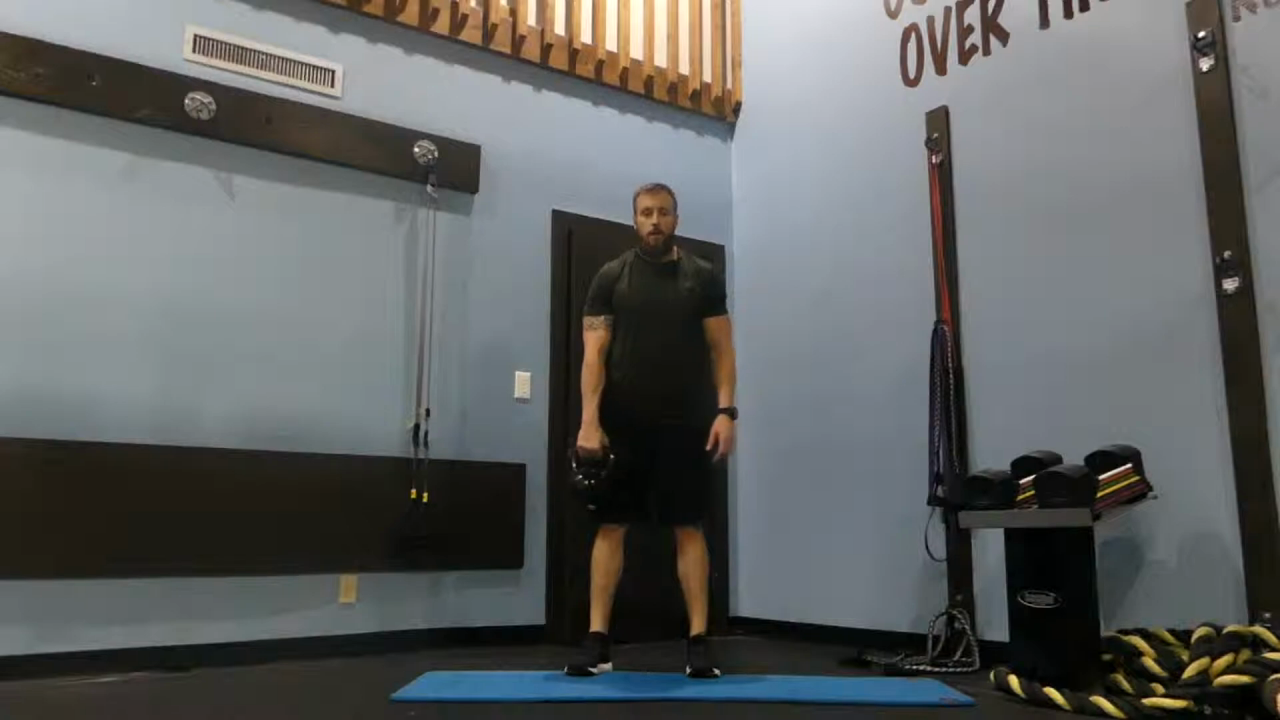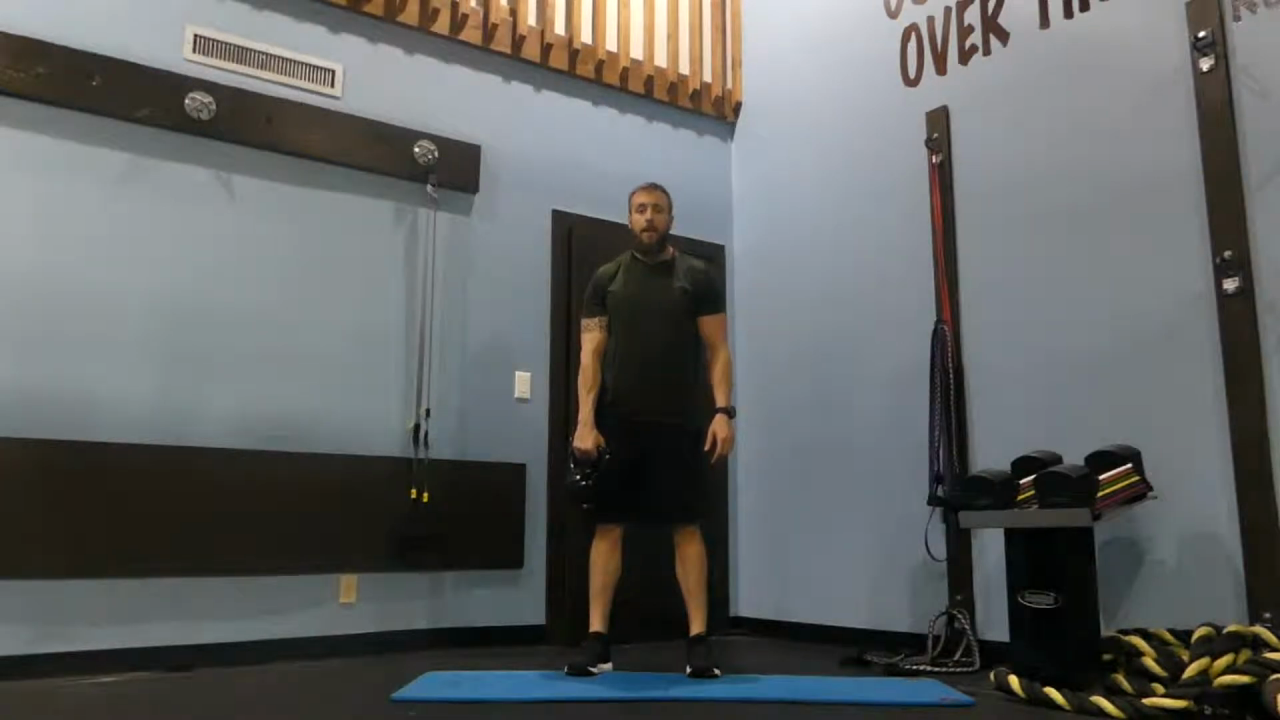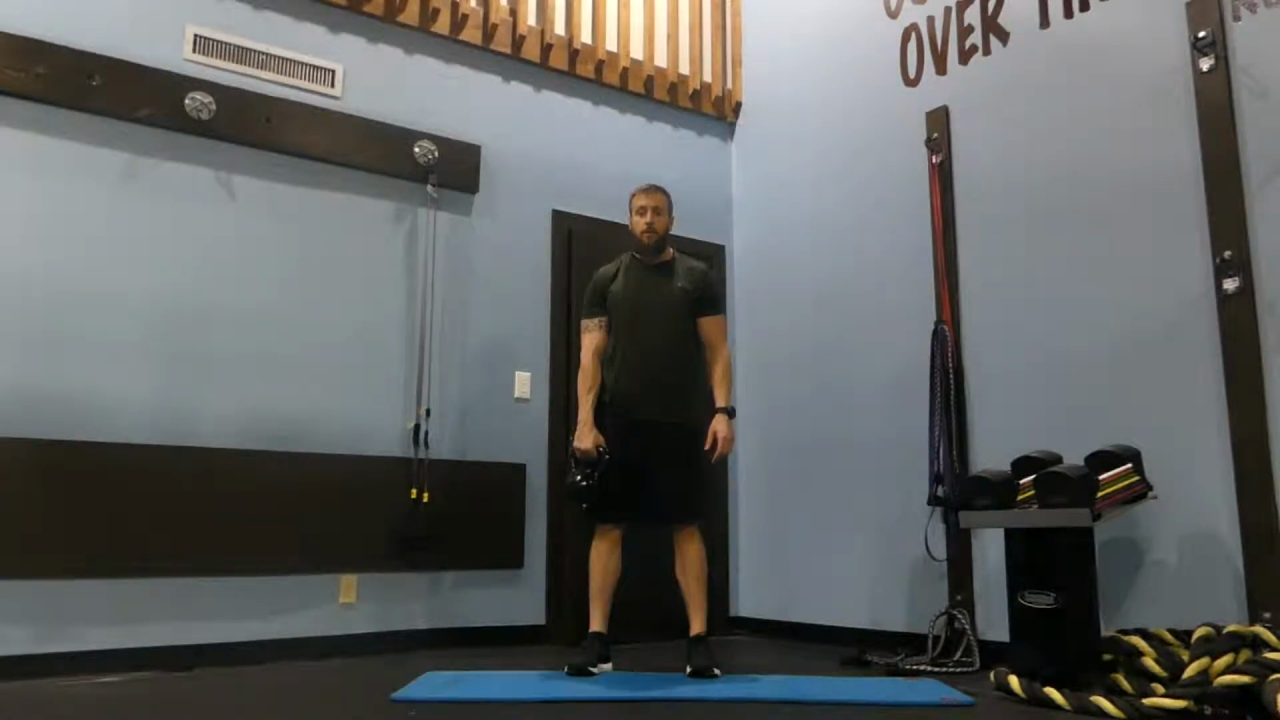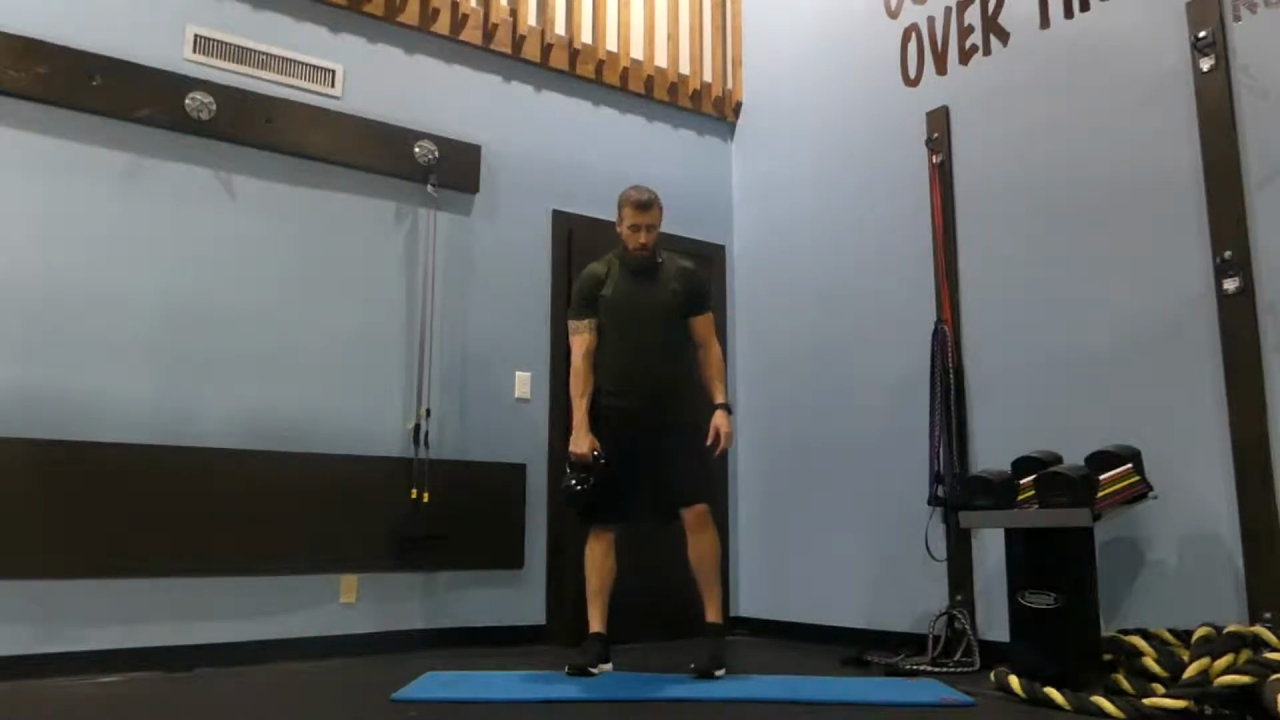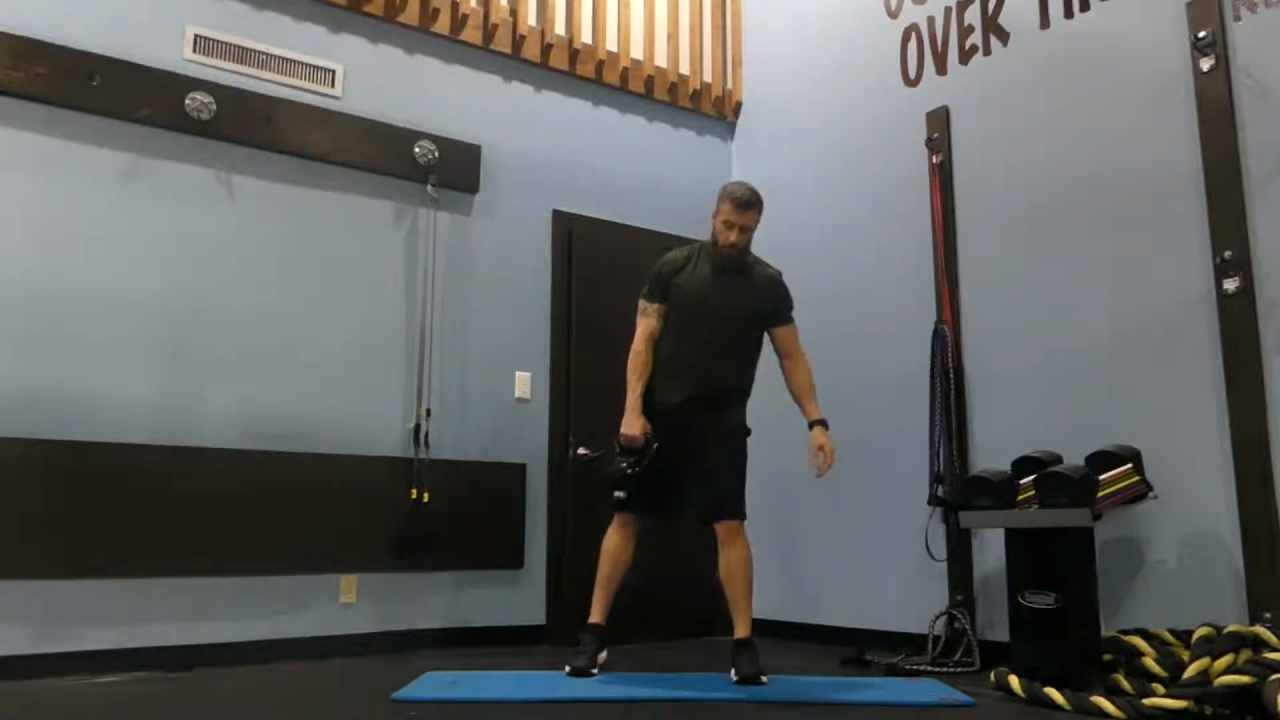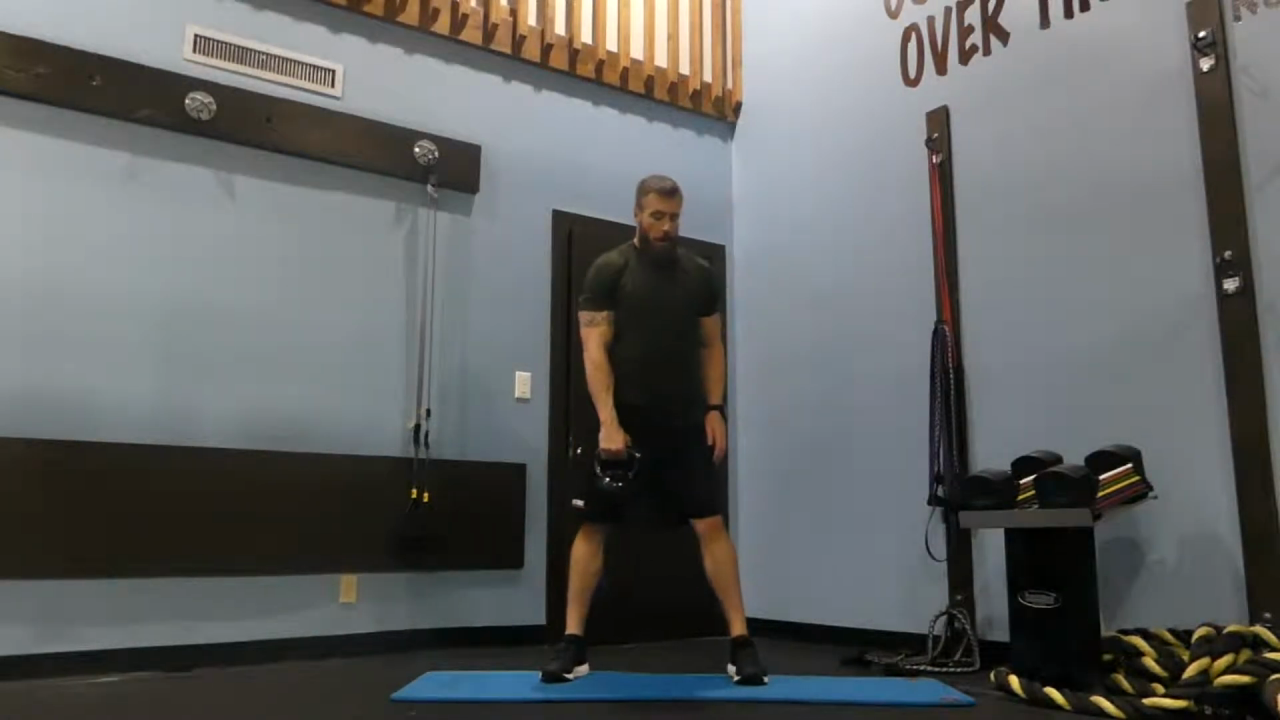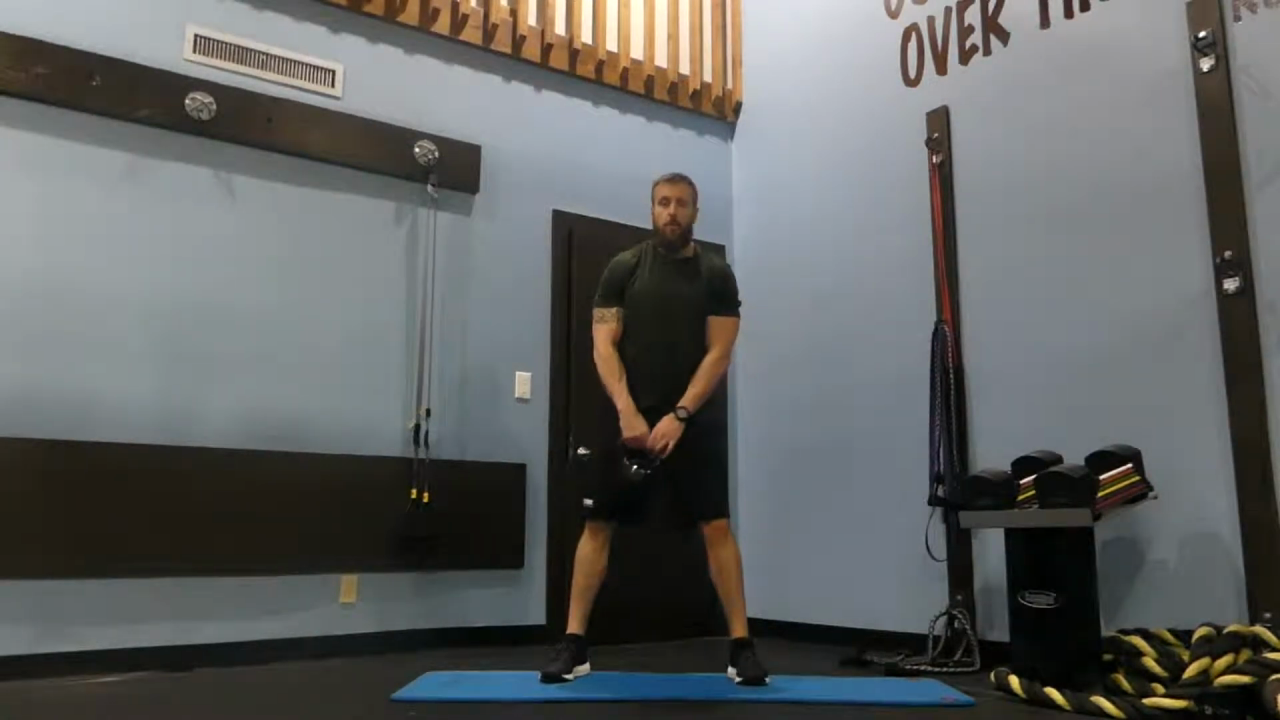
dt=0.7s
person 1, frame 1
left shoulder: (703, 277)
right shoulder: (611, 277)
left elbow: (721, 350)
right elbow: (595, 352)
left wrist: (725, 411)
right wrist: (590, 421)
left hip: (685, 425)
right hip: (622, 423)
left knee: (689, 528)
right knee: (610, 526)
left ankle: (698, 640)
right ankle: (597, 640)
person 1, frame 2
left shoulder: (697, 276)
right shoulder: (606, 278)
left elbow: (717, 349)
right elbow: (591, 353)
left wrist: (722, 411)
right wrist: (585, 421)
left hip: (680, 424)
right hip: (618, 423)
left knee: (686, 527)
right knee: (608, 526)
left ankle: (698, 639)
right ankle: (597, 640)
person 1, frame 3
left shoulder: (697, 277)
right shoulder: (607, 279)
left elbow: (717, 350)
right elbow: (592, 355)
left wrist: (722, 411)
right wrist: (585, 422)
left hip: (681, 424)
right hip: (618, 423)
left knee: (686, 528)
right knee: (607, 527)
left ankle: (698, 640)
right ankle: (597, 640)
person 1, frame 4
left shoulder: (684, 275)
right shoulder: (594, 279)
left elbow: (707, 345)
right elbow: (581, 357)
left wrist: (721, 406)
right wrist: (580, 427)
left hip: (674, 420)
right hip: (612, 423)
left knee: (697, 514)
right knee: (601, 528)
left ankle: (713, 629)
right ankle: (597, 641)
person 1, frame 5
left shoulder: (768, 284)
right shoulder: (674, 266)
left elbow: (792, 356)
right elbow: (644, 341)
left wrist: (816, 422)
right wrist: (632, 410)
left hip: (720, 422)
right hip: (658, 415)
left knee: (730, 528)
right knee: (625, 517)
left ankle: (743, 646)
right ankle: (593, 635)
person 1, frame 6
left shoulder: (699, 273)
right shoulder: (609, 270)
left elbow: (711, 345)
right elbow: (594, 350)
left wrist: (715, 409)
right wrist: (609, 423)
left hip: (683, 422)
right hip: (623, 421)
left knee: (711, 525)
right knee: (592, 526)
left ankle: (740, 643)
right ankle: (573, 644)
person 1, frame 7
left shoulder: (717, 275)
right shoulder: (624, 268)
left elbow: (718, 353)
right elbow: (604, 345)
left wrist: (678, 417)
right wrist: (629, 412)
left hip: (692, 421)
right hip: (629, 419)
left knee: (716, 527)
right knee: (598, 525)
left ankle: (742, 645)
right ankle: (574, 644)
